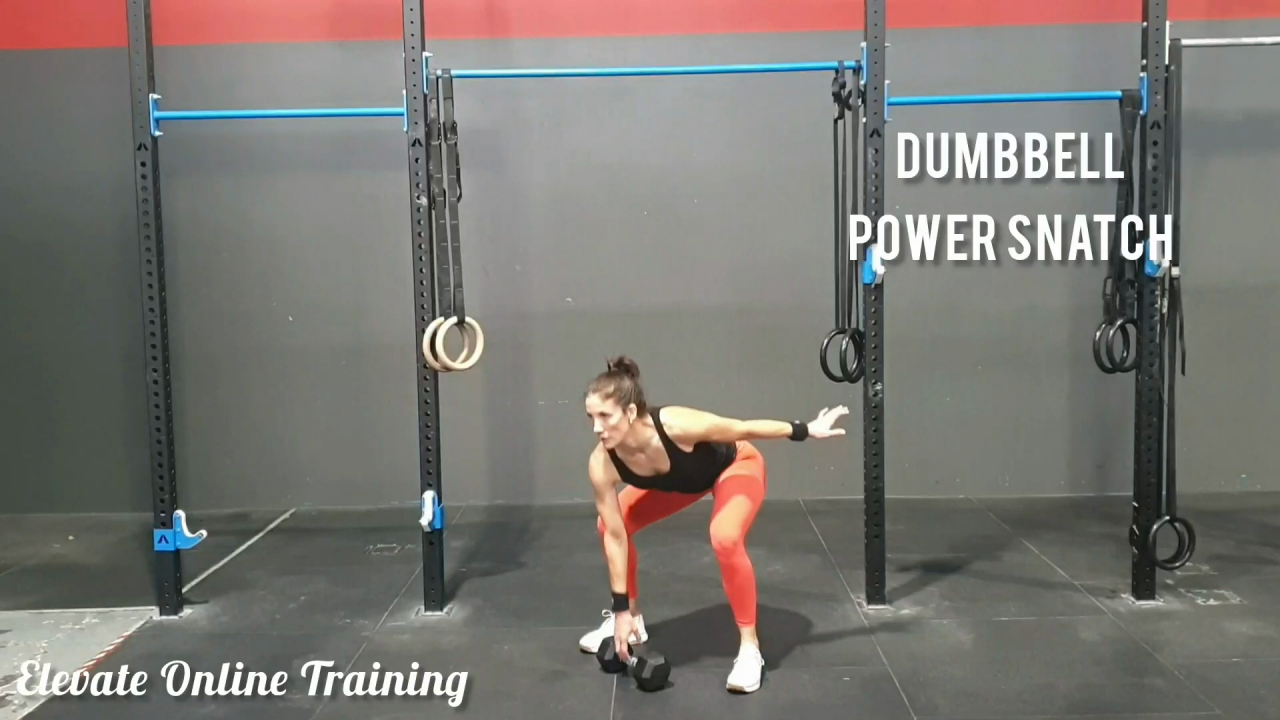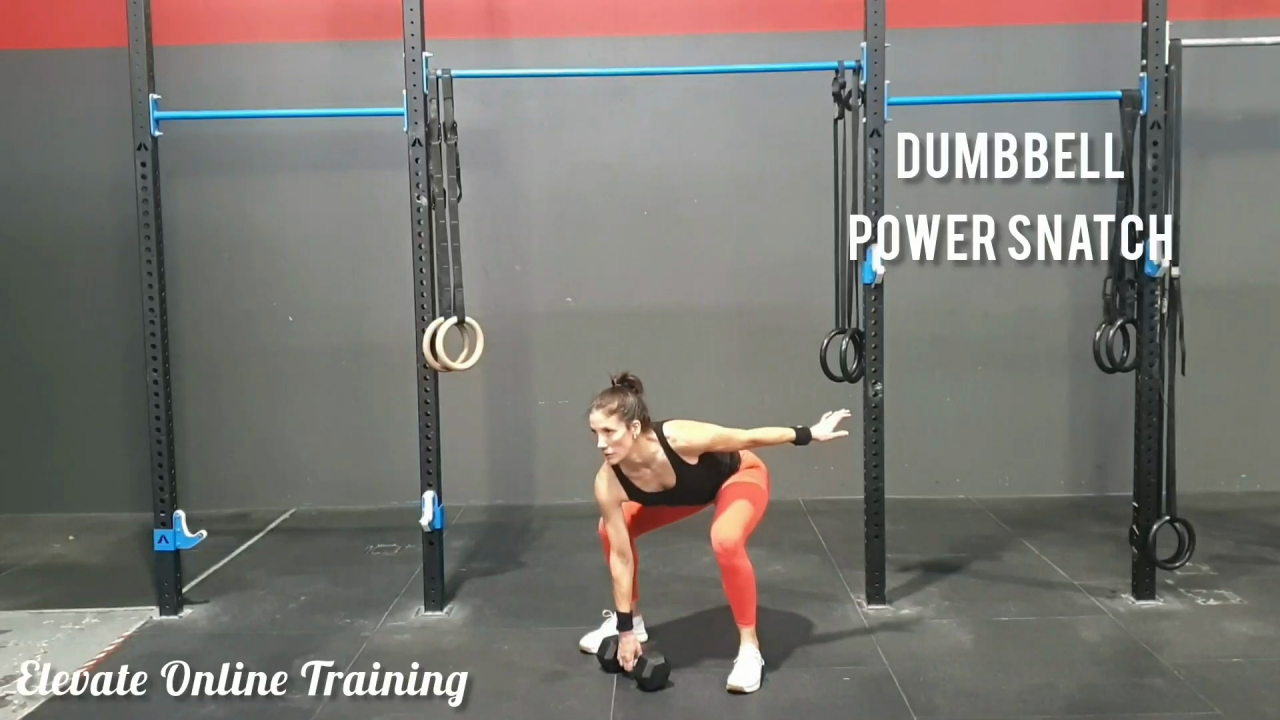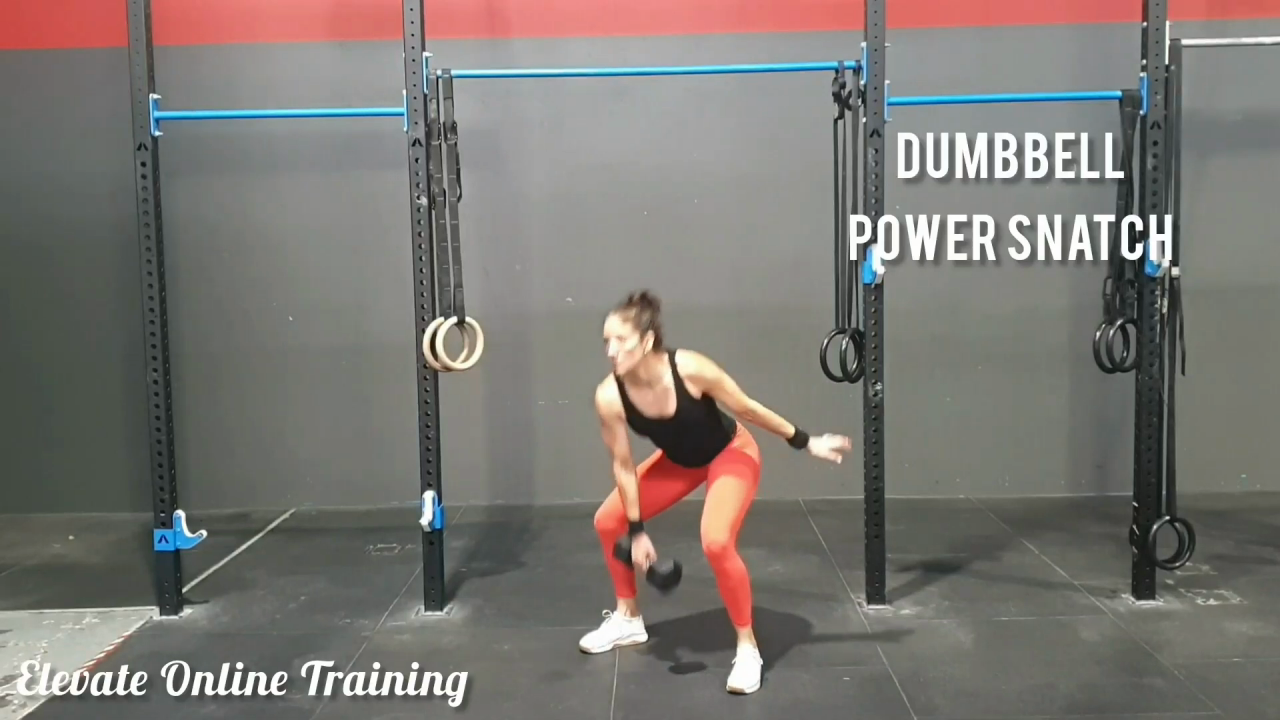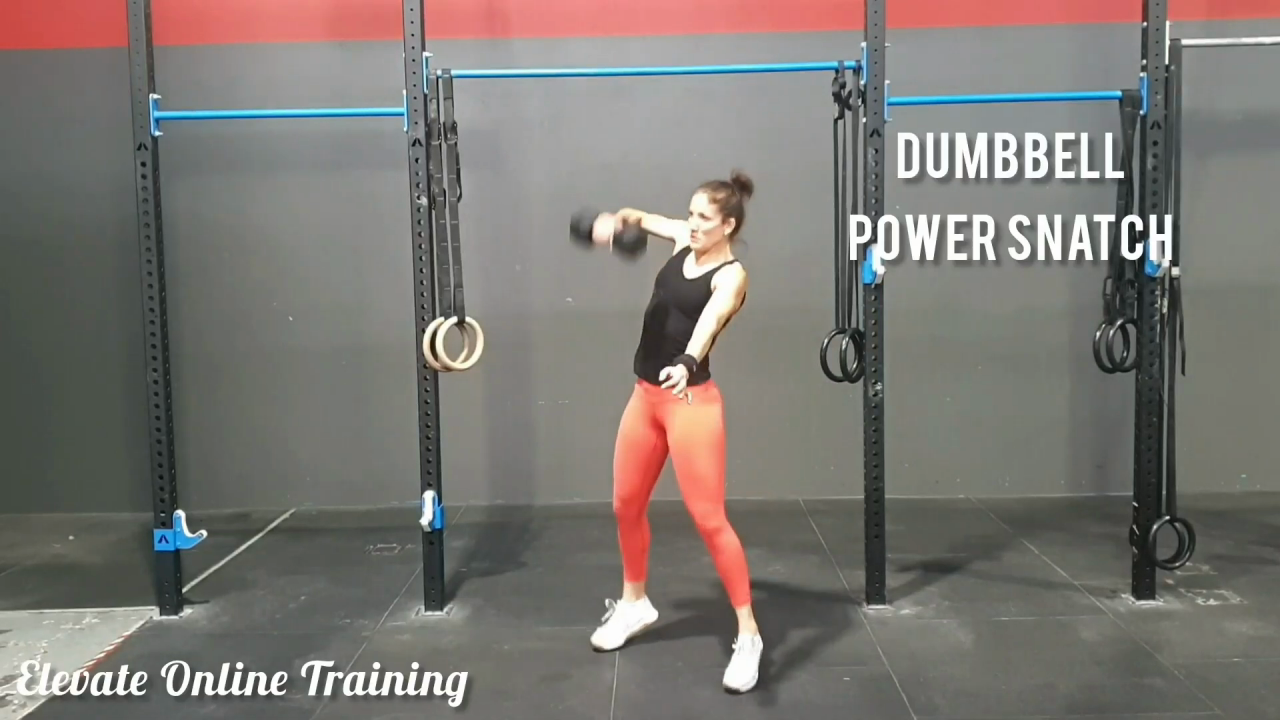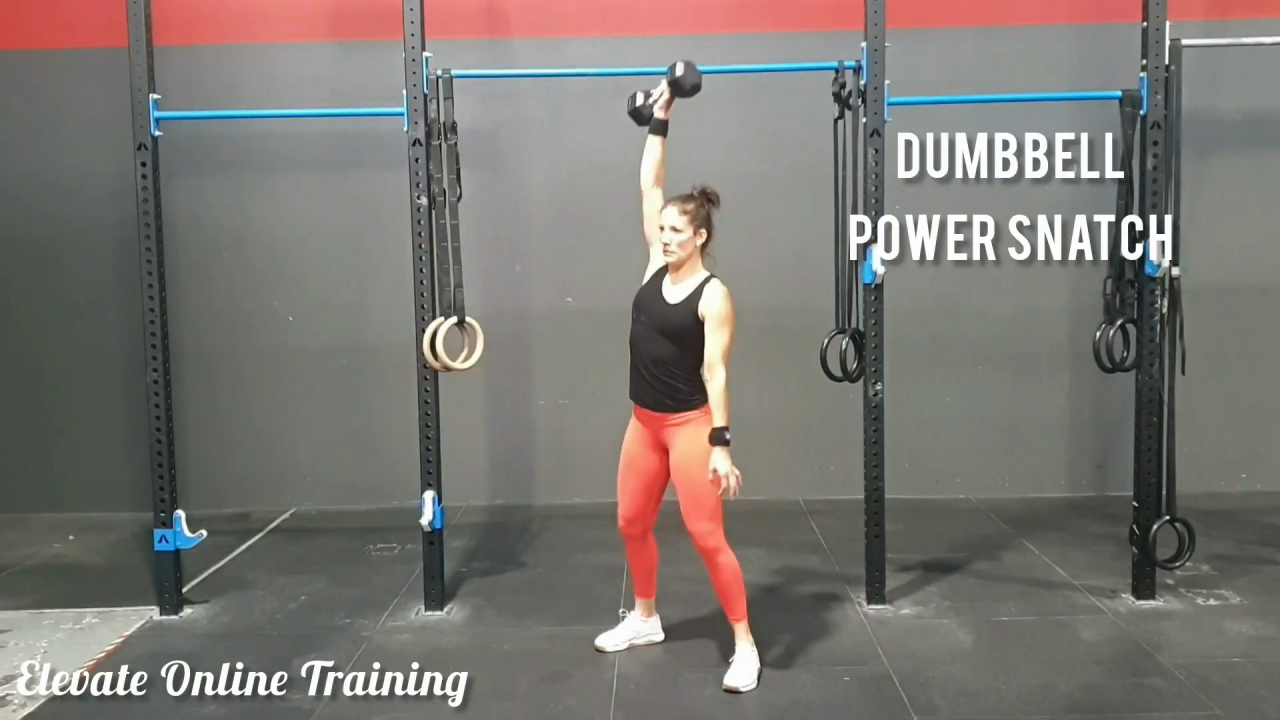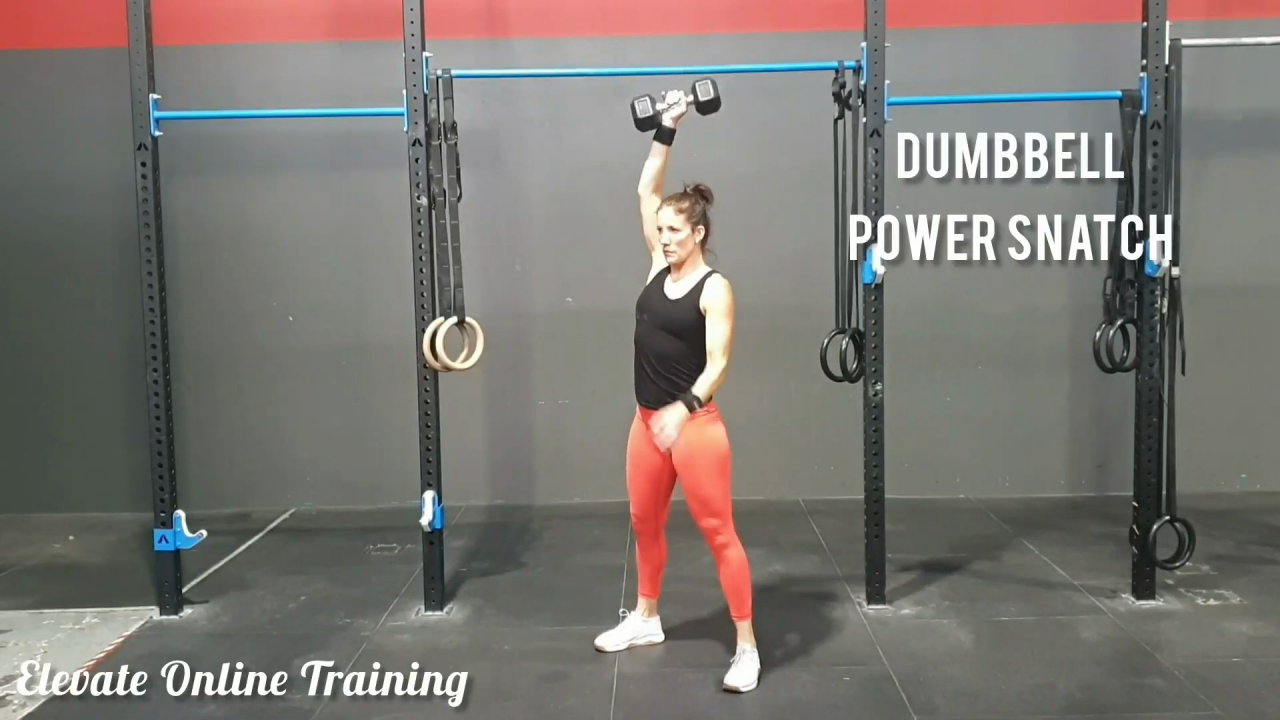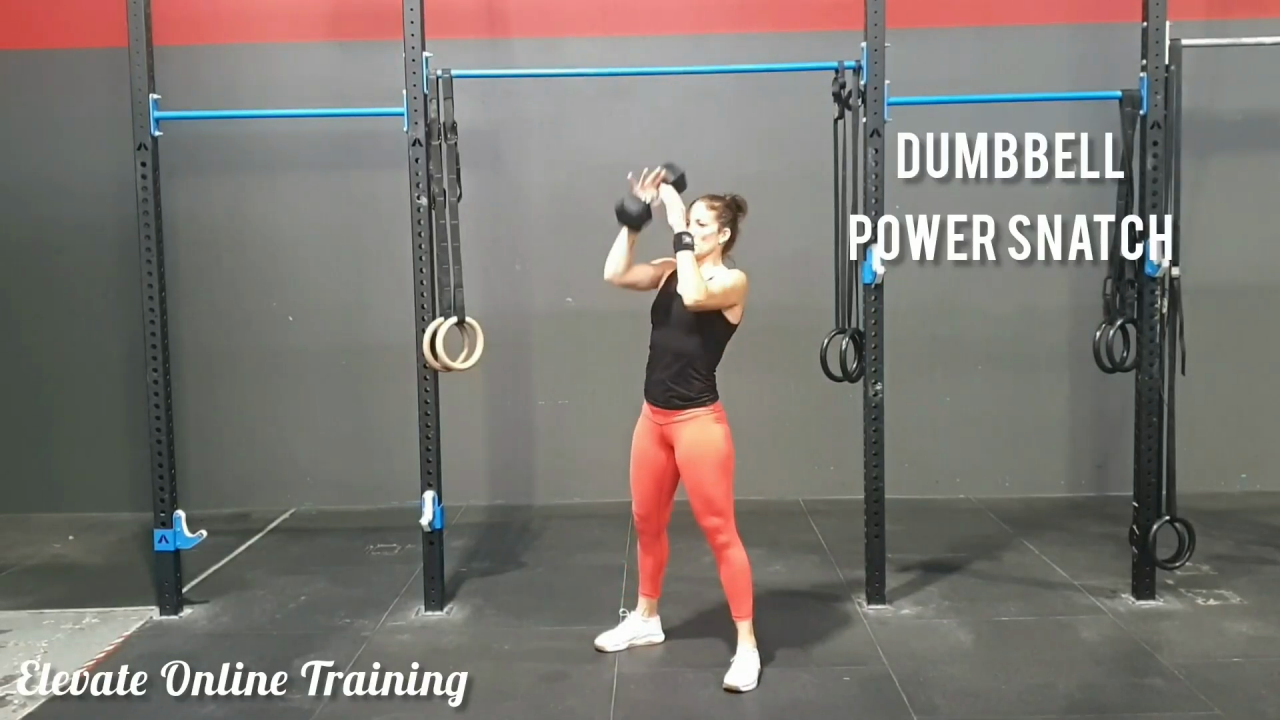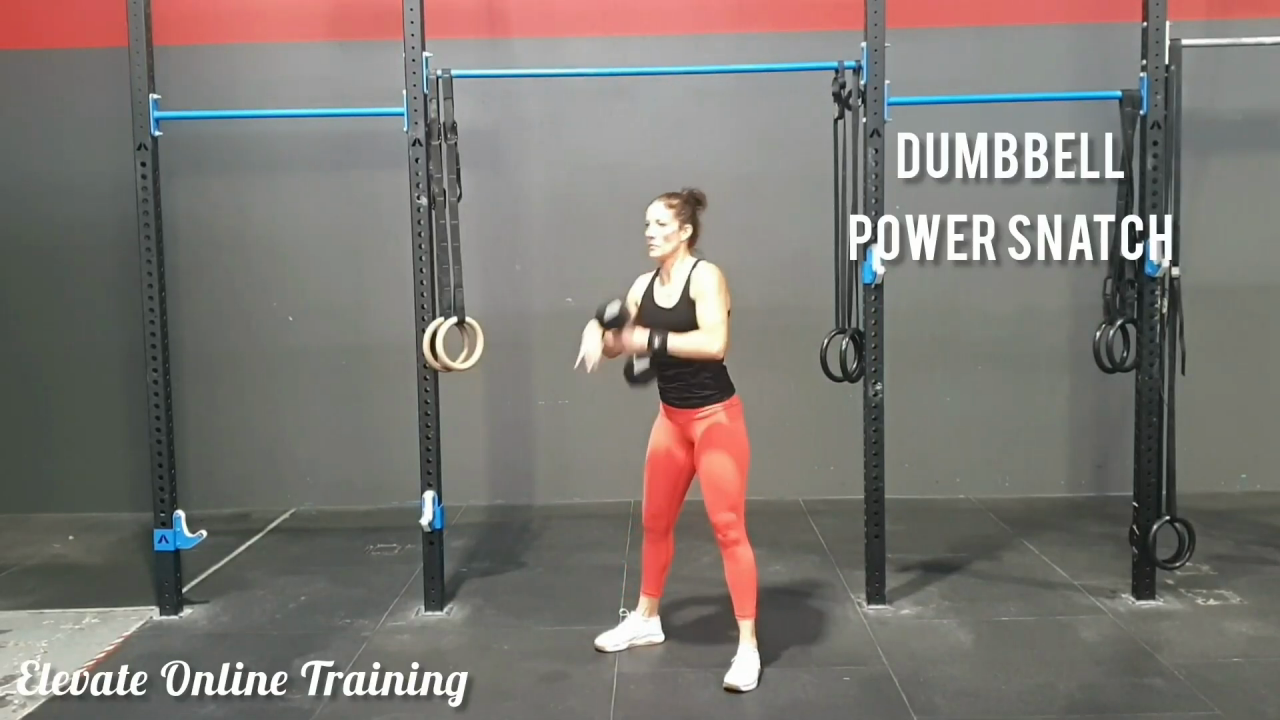
dt=0.4s
person 1, frame 1
left shoulder: (676, 425)
right shoulder: (601, 465)
left elbow: (745, 429)
right elbow: (615, 536)
left wrist: (805, 431)
right wrist: (620, 610)
left hip: (737, 464)
right hip: (685, 479)
left knee: (725, 538)
right knee: (610, 524)
left ankle: (750, 647)
right ankle: (633, 617)
person 1, frame 2
left shoulder: (680, 439)
right shoulder: (608, 482)
left elbow: (748, 438)
right elbow: (622, 553)
left wrist: (807, 434)
right wrist: (626, 627)
left hip: (741, 475)
right hip: (691, 492)
left knee: (726, 540)
right knee: (610, 531)
left ankle: (750, 647)
right ankle: (626, 618)
person 1, frame 3
left shoulder: (692, 370)
right shoulder: (609, 397)
left elbow: (750, 410)
right elbow: (622, 466)
left wrist: (805, 441)
right wrist: (637, 531)
left hip: (729, 457)
right hip: (676, 462)
left knee: (715, 542)
right knee: (608, 522)
left ankle: (747, 650)
right ankle: (627, 619)
person 1, frame 4
left shoulder: (732, 275)
right shoulder: (681, 242)
left elbow: (709, 324)
right elbow: (634, 218)
left wrist: (685, 364)
right wrist: (612, 224)
left hip: (691, 406)
right hip: (646, 396)
left knee: (706, 518)
right knee: (626, 505)
left ankle: (748, 636)
right ankle: (635, 604)
person 1, frame 5
left shoulder: (713, 295)
right shoulder: (657, 266)
left elbow: (716, 373)
right elbow: (648, 184)
left wrist: (720, 445)
right wrist: (658, 121)
left hip: (689, 426)
right hip: (643, 423)
left knee: (706, 537)
right knee: (633, 524)
left ankle: (745, 647)
right ankle: (644, 619)
person 1, frame 6
left shoulder: (716, 288)
right shoulder: (660, 267)
left elbow: (717, 364)
right elbow: (645, 192)
left wrist: (683, 408)
right wrist: (665, 131)
left hip: (694, 423)
right hip: (647, 421)
left knee: (718, 533)
right knee: (645, 524)
left ankle: (747, 646)
right ankle: (645, 619)
person 1, frame 7
left shoulder: (732, 284)
right shoulder: (671, 270)
left elbow: (694, 296)
right elbow: (615, 275)
left wrist: (680, 231)
left hip: (699, 421)
right hip: (653, 417)
left knee: (719, 532)
right knee: (647, 522)
left ankle: (747, 647)
right ankle: (646, 619)
person 1, frame 8
left shoulder: (705, 277)
right shoulder: (644, 286)
left elbow: (715, 344)
right elbow: (620, 341)
left wrist: (650, 340)
right wrist: (598, 334)
left hip: (717, 418)
right hip: (671, 419)
left knee: (727, 528)
right knee: (655, 520)
left ankle: (748, 645)
right ankle: (646, 619)
